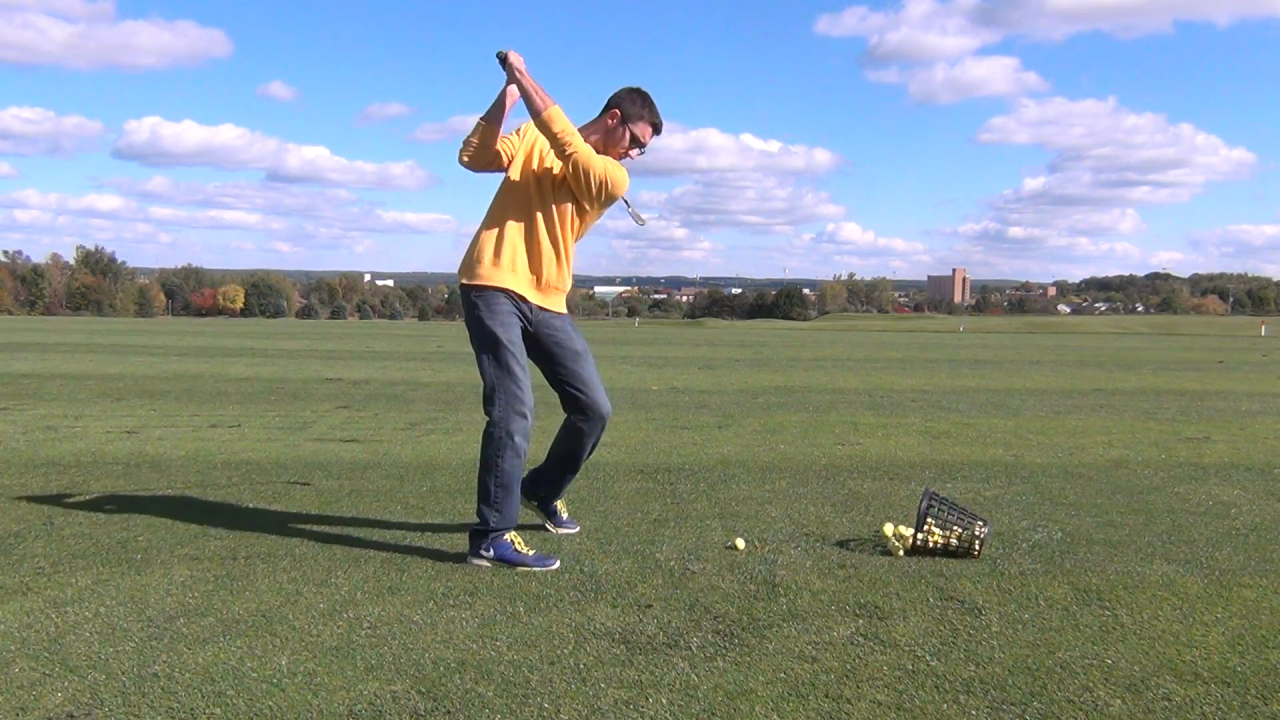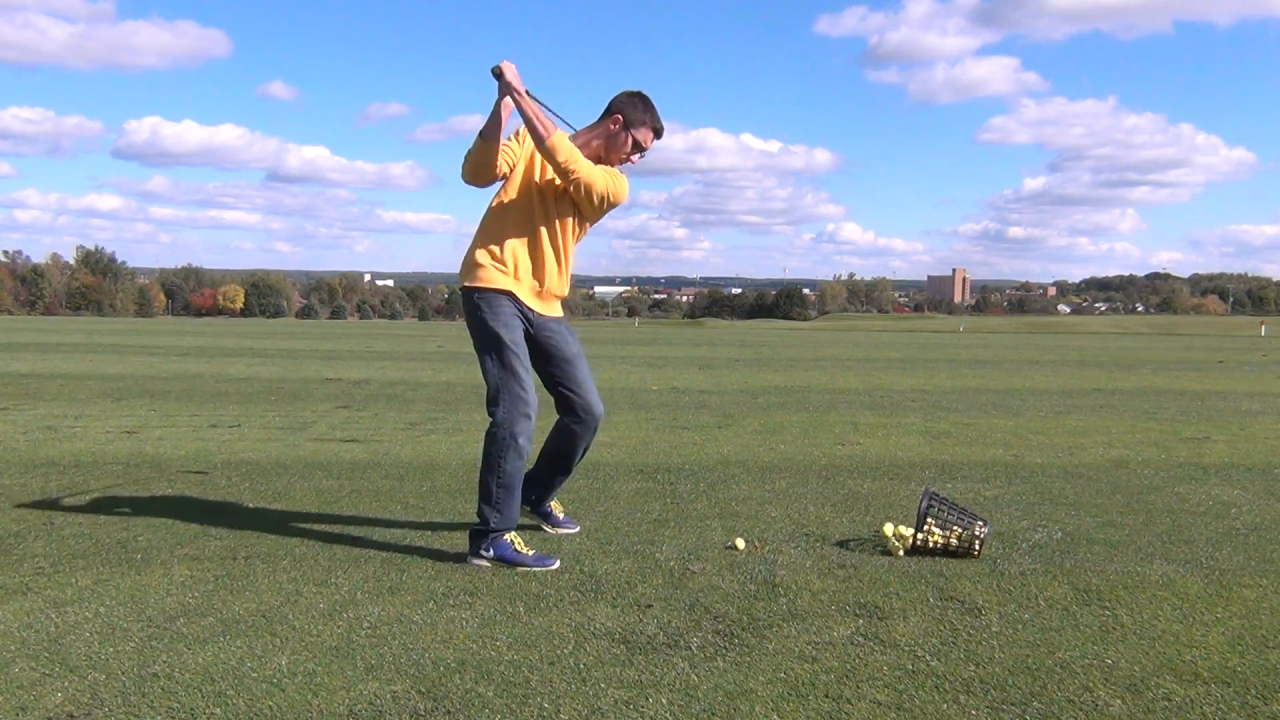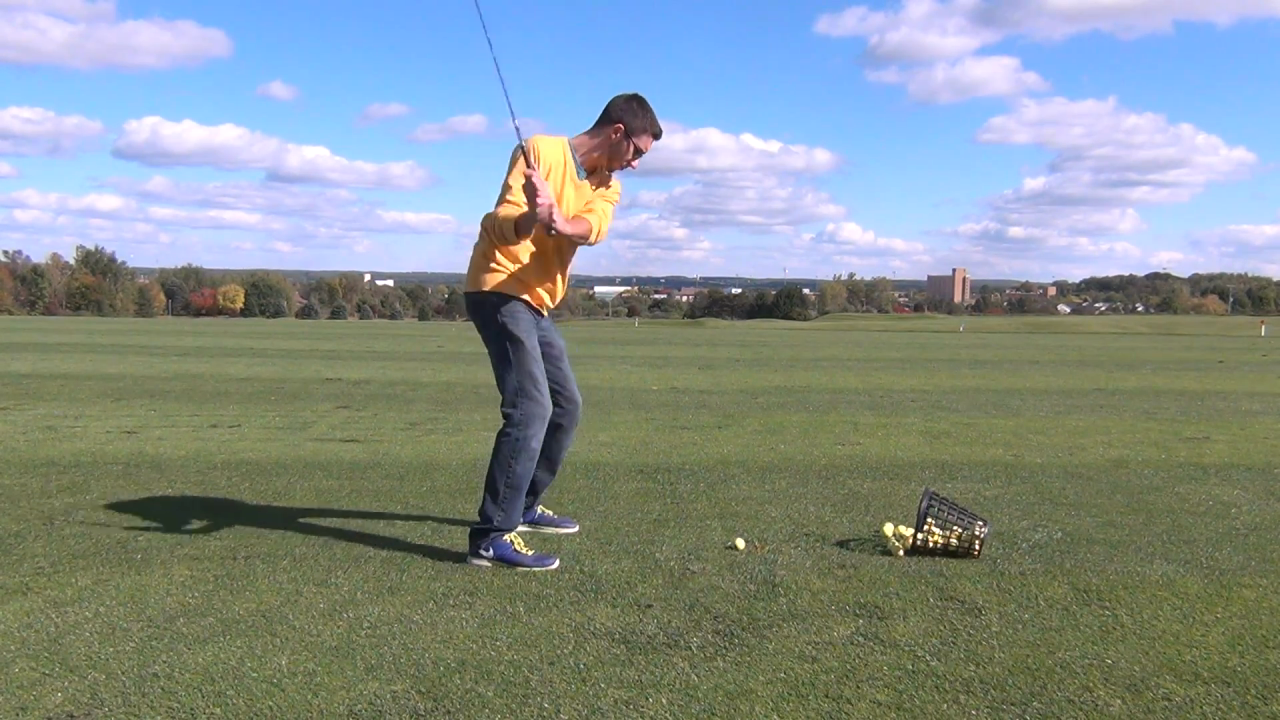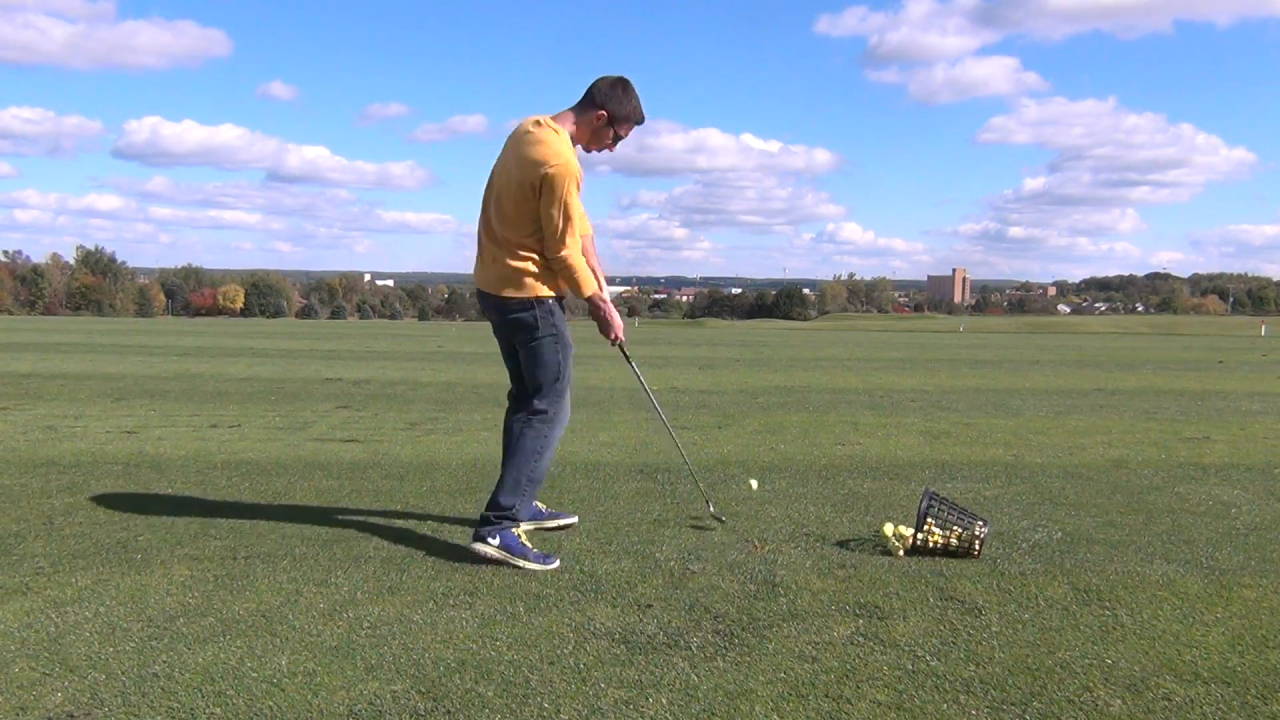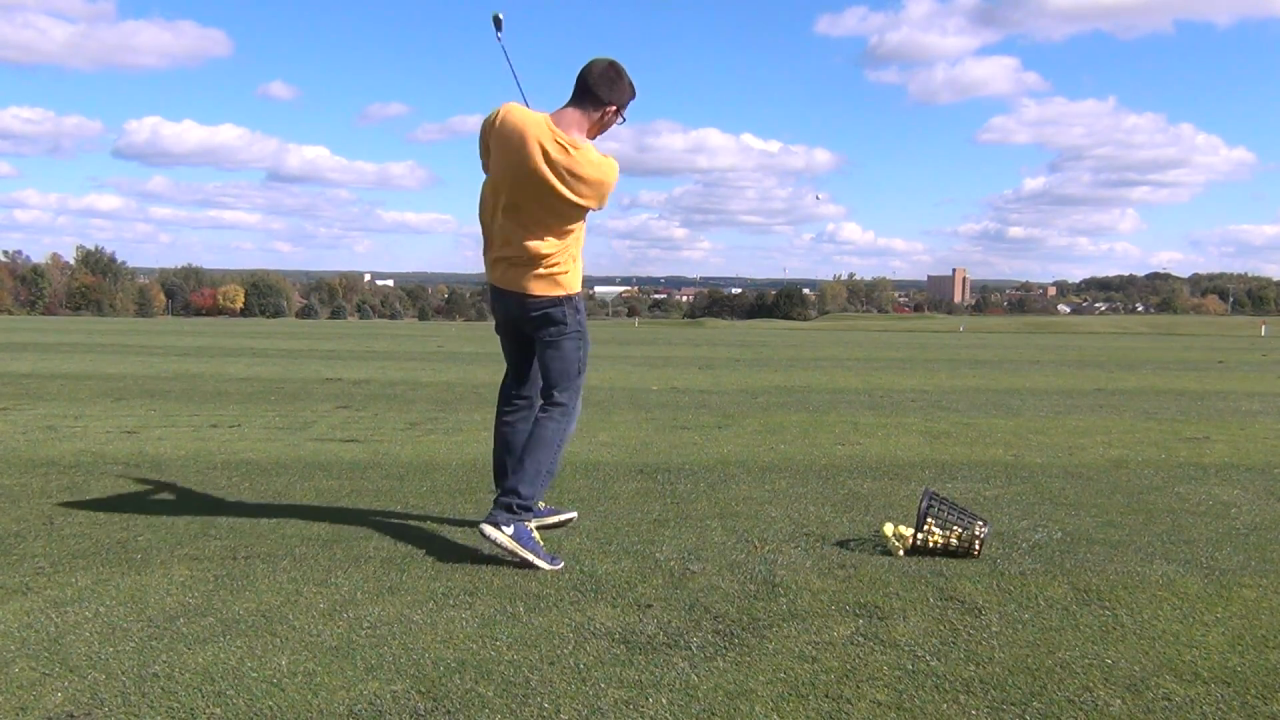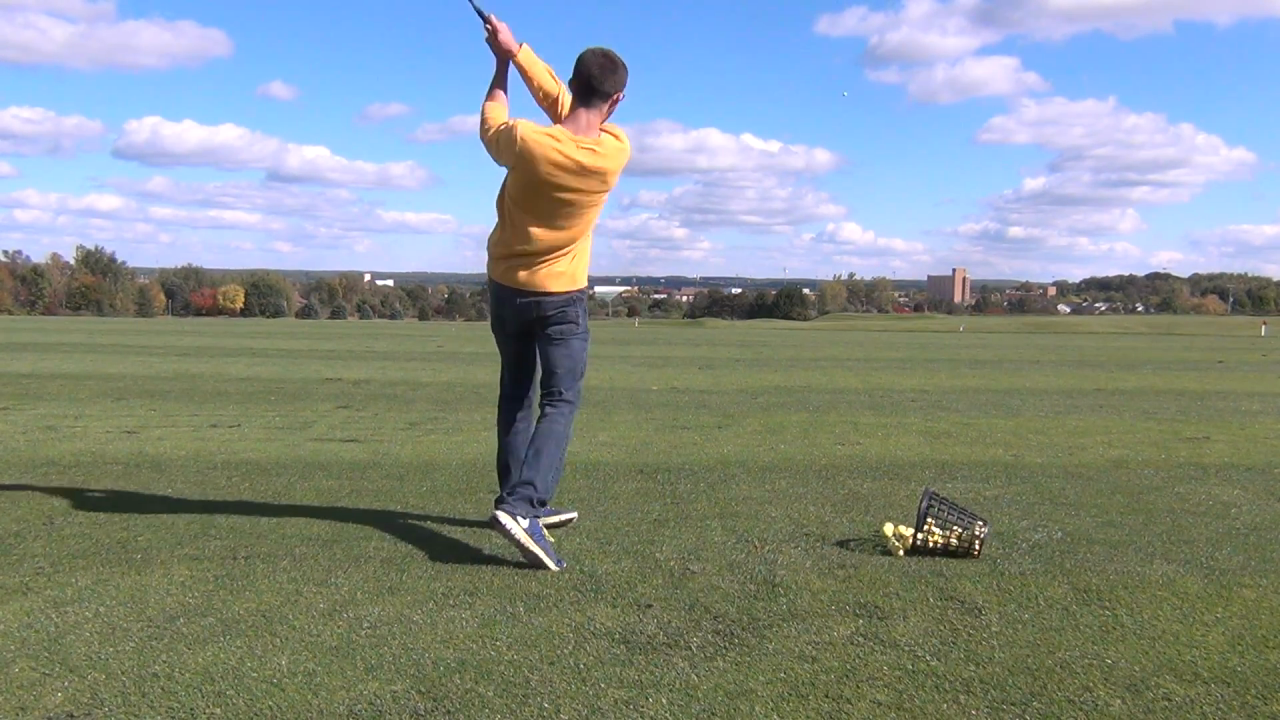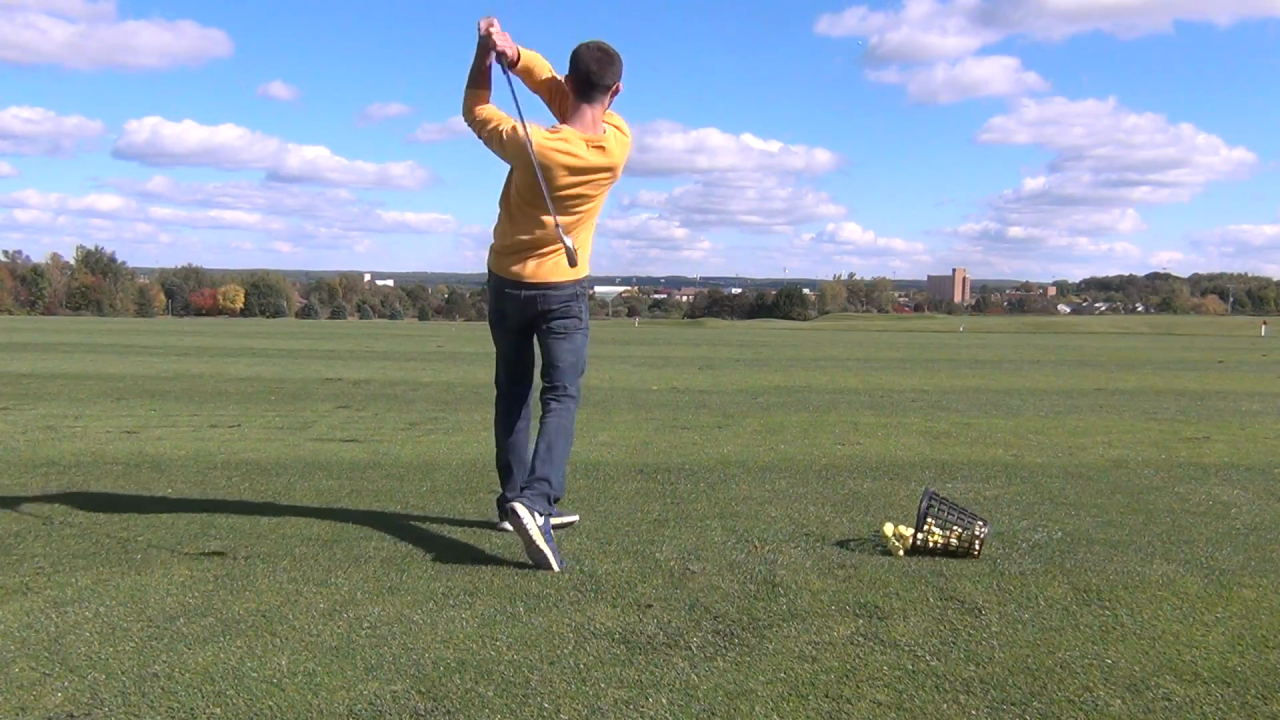
dt=0.1s
person 1, frame 1
left shoulder: (613, 179)
right shoulder: (532, 135)
left elbow: (564, 140)
right elbow: (474, 157)
left wrist: (522, 77)
right wrist: (505, 96)
left hip: (547, 303)
right hip: (491, 287)
left knee: (593, 409)
right knee: (513, 411)
left ankle: (541, 490)
right ankle: (492, 536)
person 1, frame 2
left shoulder: (612, 187)
right shoulder: (530, 136)
left elbow: (561, 159)
right elbow: (475, 173)
left wrist: (519, 95)
right wrist: (503, 106)
left hip: (541, 304)
right hip: (491, 288)
left knee: (587, 411)
right knee: (516, 407)
left ankle: (535, 496)
right ankle: (492, 535)
person 1, frame 3
left shoulder: (606, 190)
right shoulder: (539, 151)
left elbow: (587, 229)
right elbow: (497, 227)
left wrist: (554, 220)
right wrist: (530, 218)
left hip: (536, 303)
right hip: (499, 293)
left knee: (565, 407)
right knee: (530, 410)
left ankle: (523, 504)
right ankle: (493, 536)
person 1, frame 4
left shoulder: (528, 130)
right shoulder: (561, 163)
right elbow: (562, 254)
left wrist: (595, 268)
right wrist: (602, 307)
left hip: (497, 287)
right hip: (530, 293)
left knee: (530, 398)
right knee: (547, 407)
left ankle: (518, 502)
right ankle: (497, 526)
person 1, frame 5
left shoulder: (505, 122)
right shoulder: (601, 172)
left hip: (502, 281)
right hip: (551, 294)
left knee: (520, 392)
right knee: (560, 403)
left ankle: (517, 499)
right ankle: (511, 515)
person 1, frame 6
left shoulder: (523, 141)
right shoulder: (616, 152)
left elbow: (492, 114)
right elbow: (566, 109)
left wrist: (504, 56)
right wrist: (518, 52)
left hip: (505, 284)
right hip: (562, 294)
left knee: (515, 392)
right knee: (561, 400)
left ankle: (517, 496)
right ankle: (524, 504)
person 1, frame 7
left shoulder: (533, 145)
right shoulder: (618, 141)
left elbow: (475, 110)
right elbow: (559, 92)
left wrist: (491, 51)
right wrist: (514, 52)
left hip: (506, 279)
right hip: (562, 288)
left knee: (513, 392)
right knee: (561, 397)
left ankle: (516, 497)
right ankle: (536, 500)
